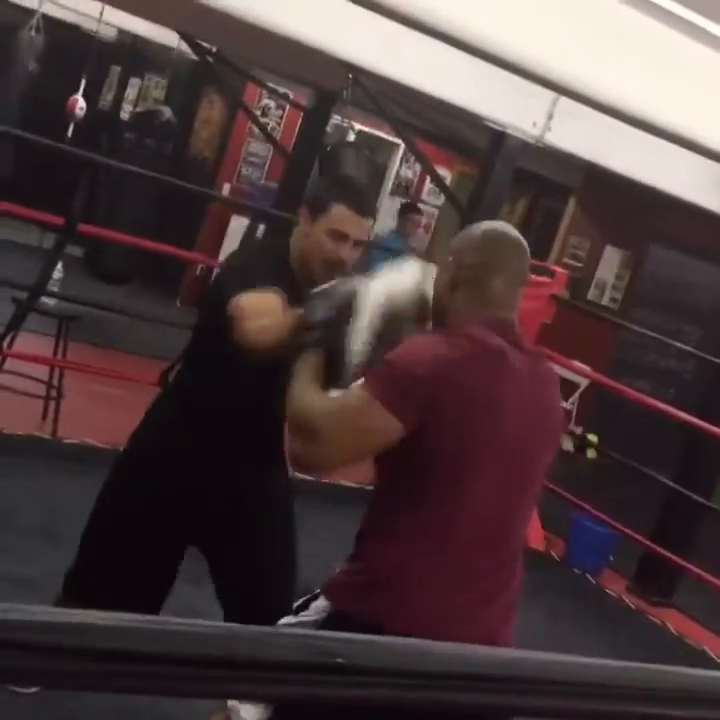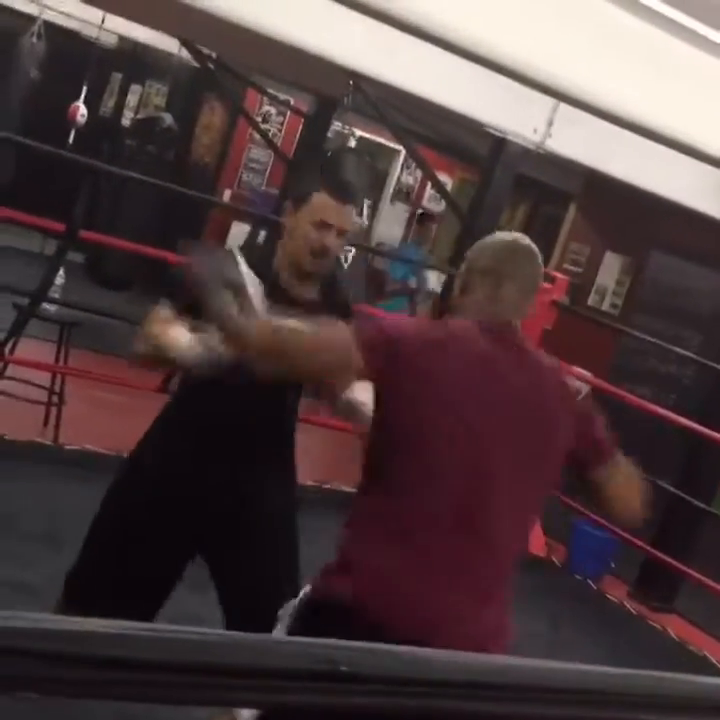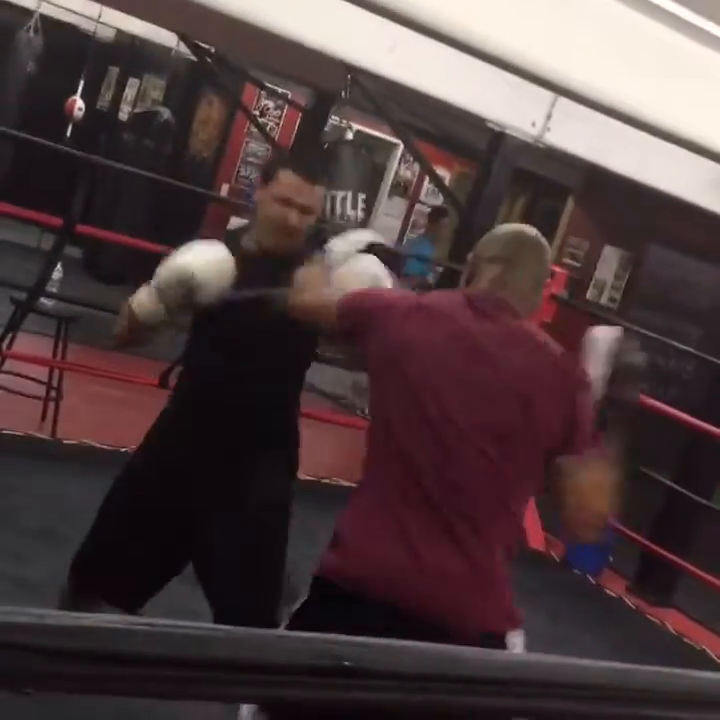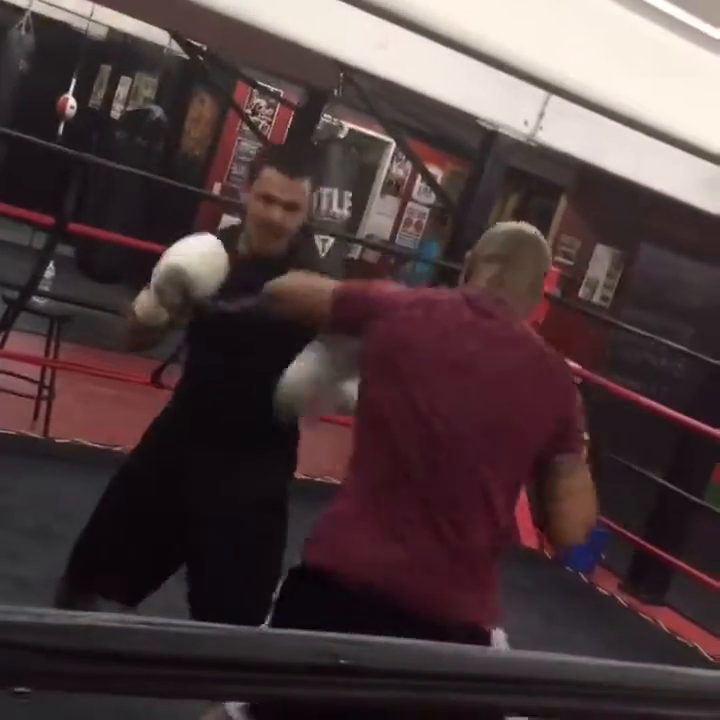
dt=0.1s
person 1, frame 1
left shoulder: (432, 360)
right shoulder: (543, 383)
left elbow: (314, 447)
left wrist: (309, 356)
left hip: (374, 620)
right hip: (478, 641)
person 1, frame 2
left shoulder: (412, 342)
right shoulder: (560, 398)
left elbow: (277, 346)
right elbow: (630, 505)
left wrist: (216, 294)
left hip: (360, 611)
right hip: (470, 642)
person 1, frame 3
left shoulder: (401, 314)
right shoulder: (559, 373)
left elbow: (304, 297)
right elbow: (585, 521)
left wrist: (323, 261)
left hip: (356, 588)
right hip: (472, 617)
person 1, frame 4
left shoulder: (399, 310)
right shoulder: (550, 379)
left elbow: (283, 292)
right elbow: (571, 528)
right wrist: (572, 450)
left hip: (341, 577)
right hip: (452, 617)
person 2, frame 1
right shoulder: (255, 259)
right elbow: (259, 332)
left hip: (253, 465)
right hip: (174, 443)
left knee: (269, 617)
right knee: (95, 580)
person 2, frame 2
left shoulder: (335, 308)
right shoulder: (234, 272)
right elbow: (155, 336)
left hip: (259, 475)
right hip: (178, 453)
left knee: (267, 627)
right knee: (92, 589)
person 2, frame 3
right shoulder: (211, 257)
right elbow: (127, 334)
right wrist: (160, 293)
left hip: (259, 465)
right hip: (181, 440)
left knee: (251, 615)
right knee: (95, 573)
person 2, frame 4
left shoulder: (315, 279)
right elbow: (139, 338)
left hip: (257, 465)
right hip: (179, 438)
left knee: (237, 617)
right knee: (90, 569)
